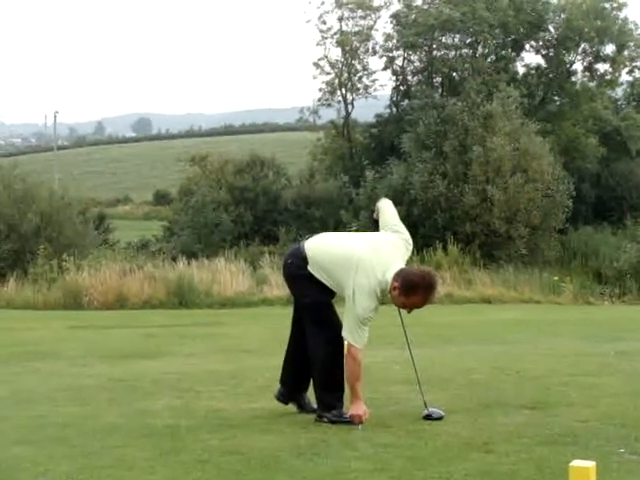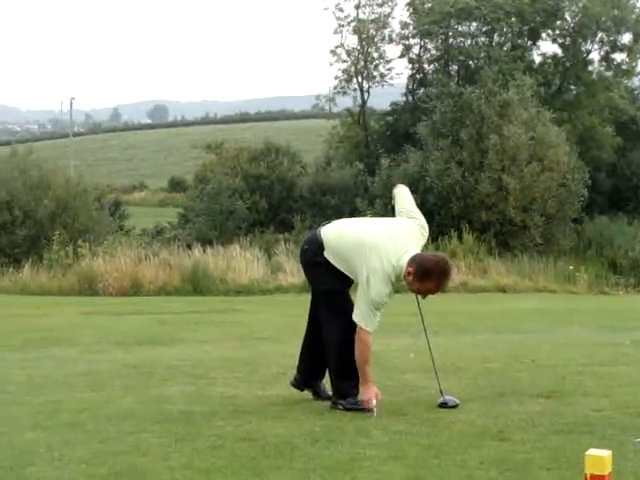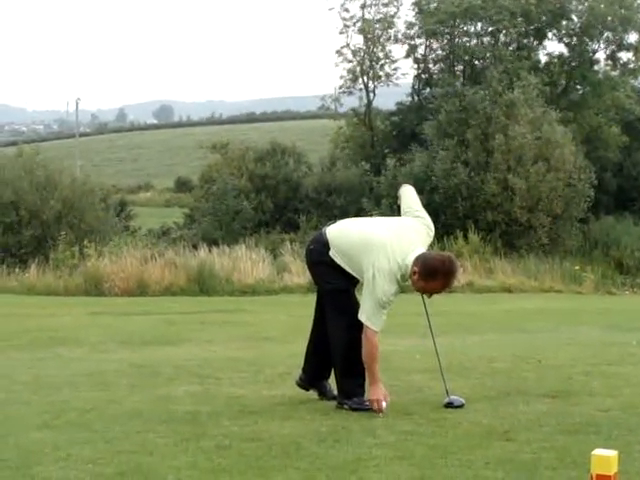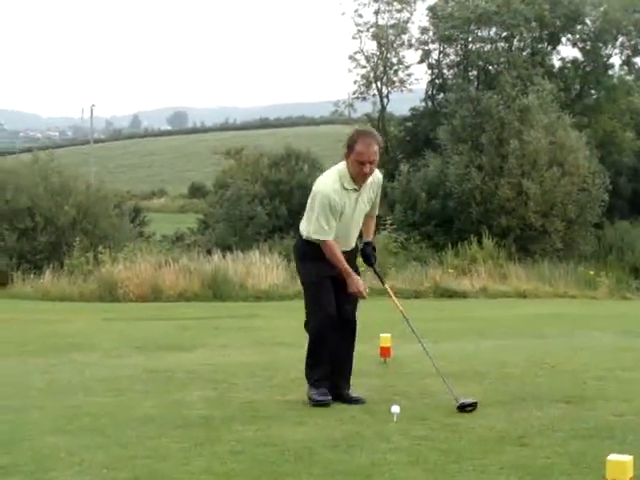
dt=1s
person 1, frame 1
left shoulder: (403, 243)
right shoulder: (366, 293)
left elbow: (383, 204)
right elbow: (353, 350)
right wrist: (357, 401)
left hip: (314, 258)
right hip: (301, 267)
left knee: (308, 328)
right knee: (329, 335)
left ankle: (291, 389)
right ankle: (329, 407)
person 1, frame 2
left shoulder: (419, 229)
right shoulder: (380, 279)
left elbow: (400, 190)
right elbow: (363, 333)
right wrist: (367, 384)
left hip: (333, 245)
right hip: (318, 254)
left knee: (325, 316)
right knee: (342, 321)
left ankle: (307, 376)
right ankle: (344, 394)
person 1, frame 3
left shoulder: (424, 228)
right shoulder: (386, 278)
left elbow: (406, 190)
right elbow: (369, 333)
right wrist: (374, 384)
left hip: (338, 244)
right hip: (323, 254)
left knee: (331, 317)
right knee: (348, 322)
left ankle: (312, 376)
right ankle: (350, 394)
person 1, frame 4
left shoulder: (376, 178)
right shoulder: (327, 189)
right elbow: (324, 240)
left wrist: (368, 242)
right wrist: (350, 277)
left hip: (346, 252)
right hip: (313, 252)
left knee: (346, 320)
right knee: (323, 316)
left ankle: (338, 385)
right ankle: (318, 383)
